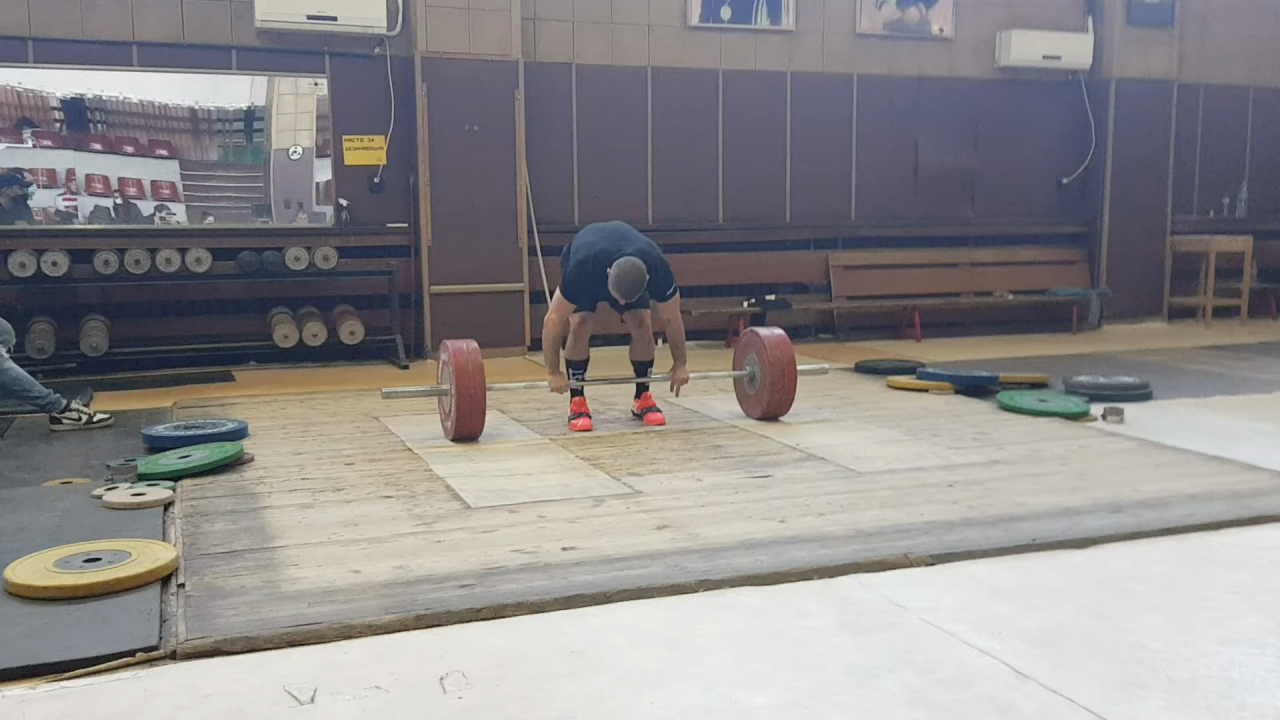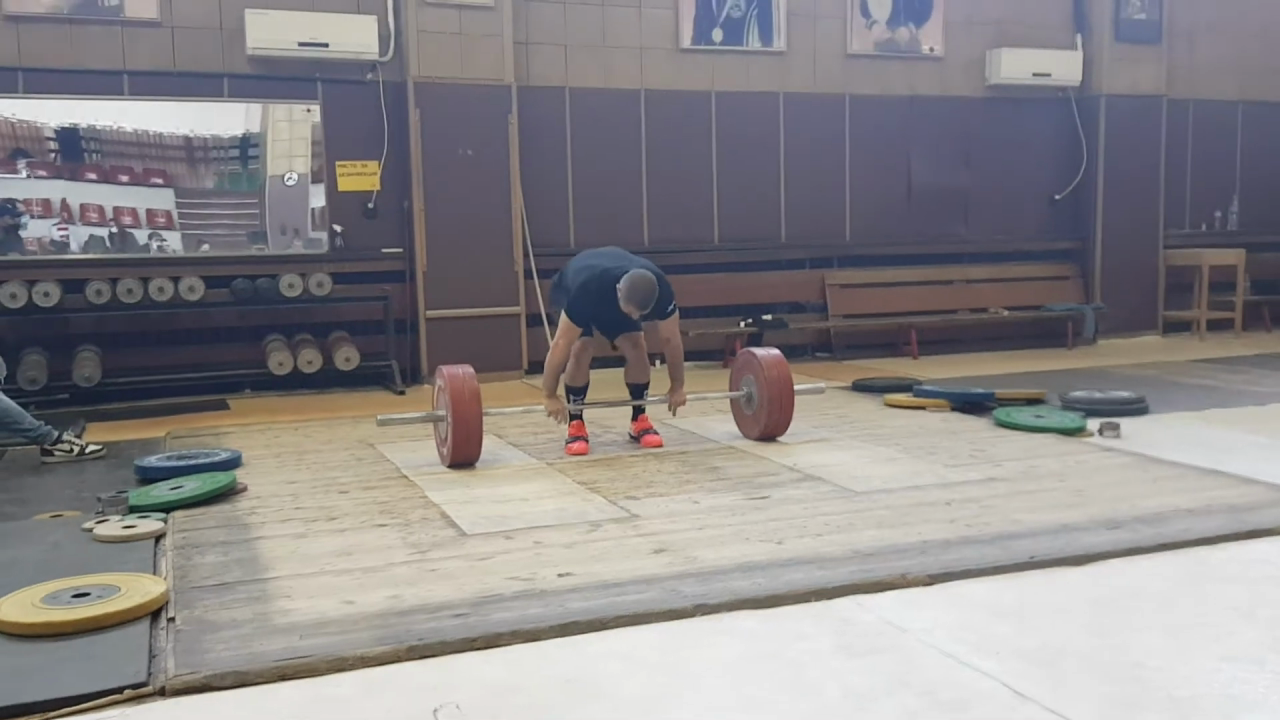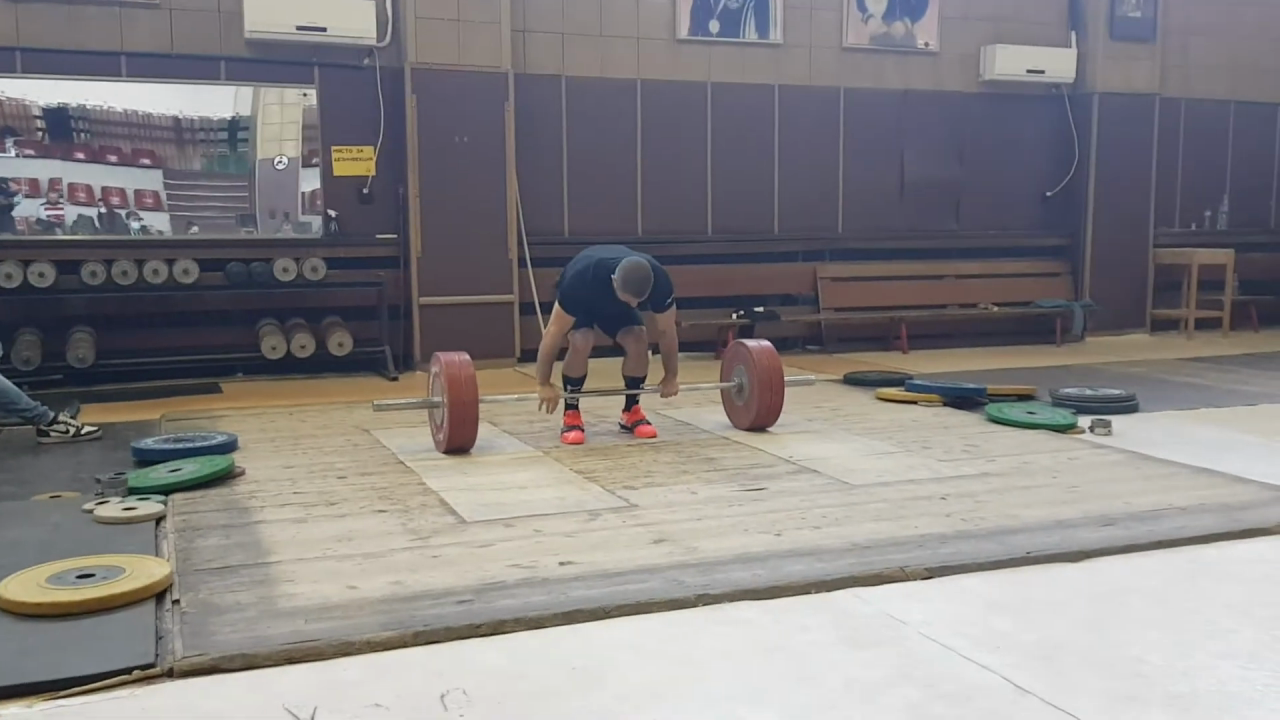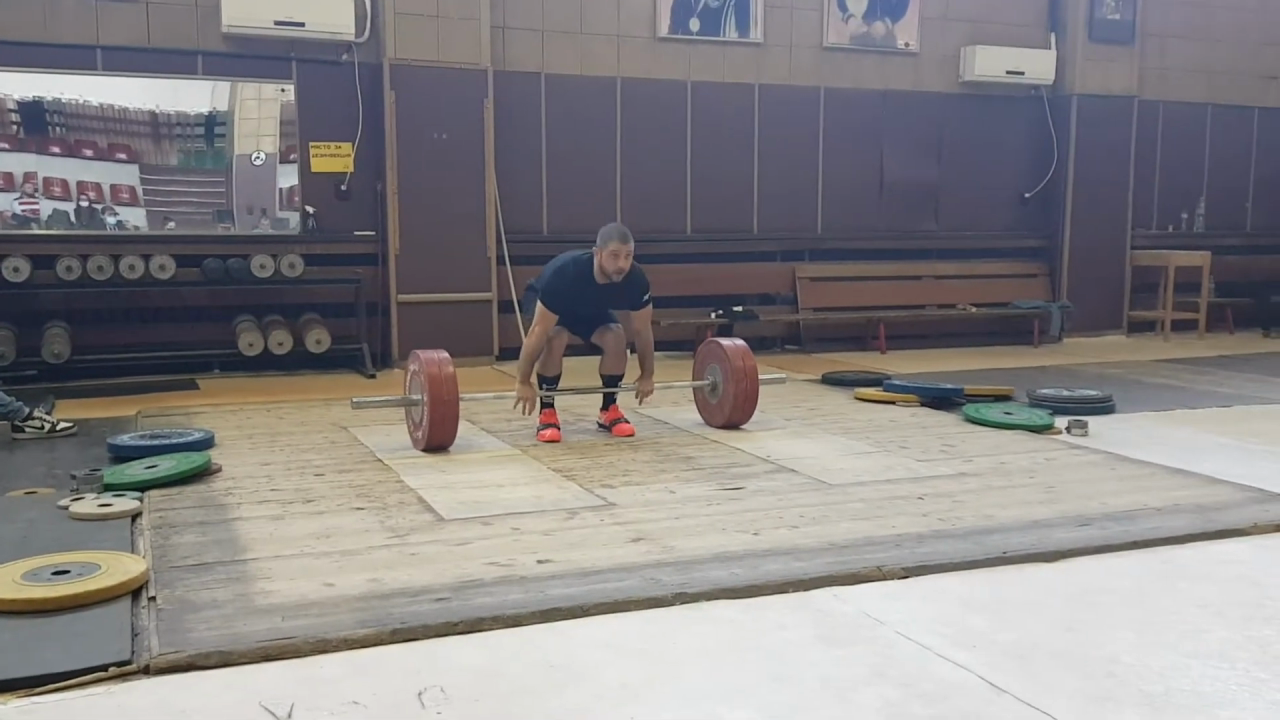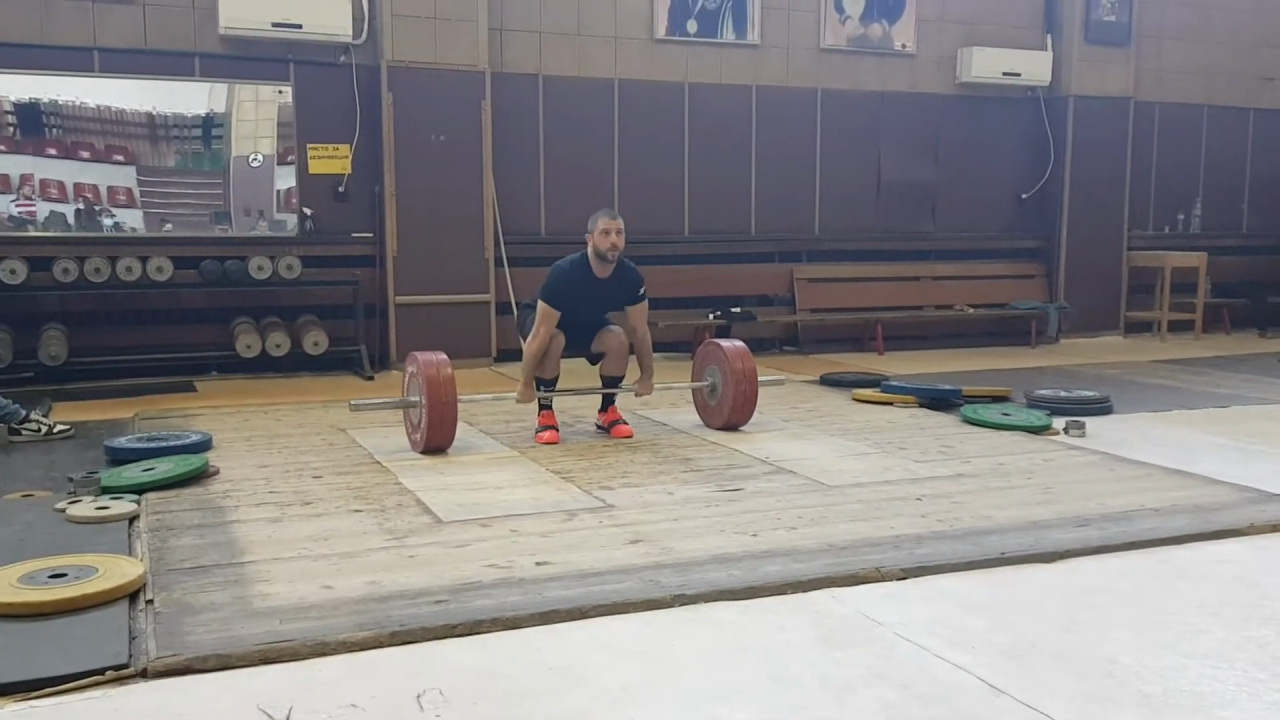
dt=1s
person 1, frame 1
left shoulder: (658, 271)
right shoulder: (581, 270)
left elbow: (671, 318)
right elbow: (554, 319)
left wrist: (680, 365)
right wrist: (553, 372)
right hip: (584, 262)
left knee: (643, 325)
right knee: (580, 325)
left ankle: (643, 399)
right ankle: (577, 402)
person 1, frame 2
left shoulder: (661, 290)
right shoulder: (586, 289)
left elbow: (670, 339)
right elbow: (561, 343)
left wrist: (677, 387)
right wrist: (550, 396)
left hip: (613, 302)
right hip: (569, 291)
left knee: (637, 348)
right knee: (581, 350)
left ankle: (639, 421)
right ankle: (575, 425)
person 1, frame 3
left shoulder: (659, 281)
right shoulder: (582, 279)
left elbow: (666, 331)
right elbow: (554, 331)
left wrist: (671, 377)
right wrist: (544, 384)
left hip: (615, 306)
right hip: (580, 302)
left knee: (639, 341)
right knee: (581, 342)
left ankle: (632, 412)
right ankle: (571, 416)
person 1, frame 4
left shoulder: (636, 280)
right shoulder: (564, 274)
left elbow: (642, 330)
right elbow: (538, 332)
left wrist: (647, 376)
right wrist: (523, 382)
left hip: (591, 308)
right hip: (543, 300)
left knee: (616, 338)
right knee: (556, 338)
left ankle: (609, 411)
right ankle: (547, 414)
person 1, frame 5
left shoulder: (631, 276)
right shoulder: (564, 273)
left elbow: (639, 329)
right elbow: (541, 332)
left wrist: (646, 376)
right wrist: (526, 384)
left hip: (588, 324)
right hip: (549, 323)
left knee: (618, 340)
right knee: (553, 341)
left ankle: (607, 412)
right ankle: (545, 416)
